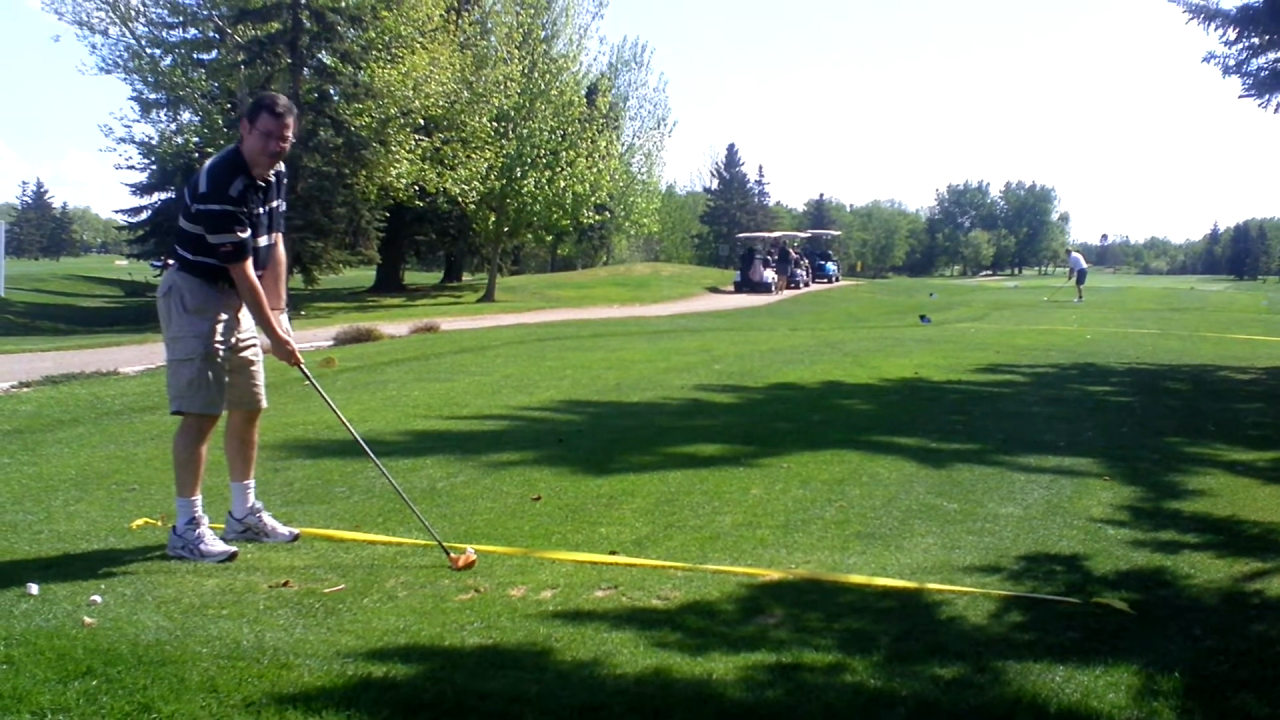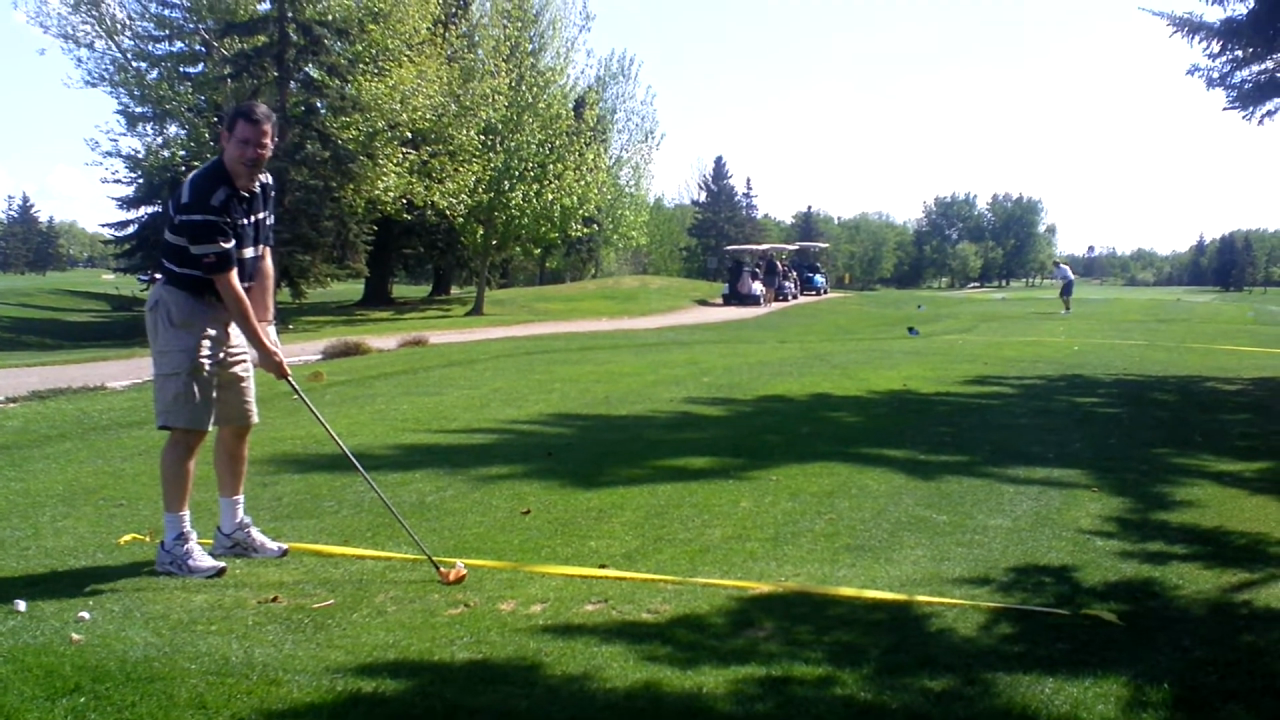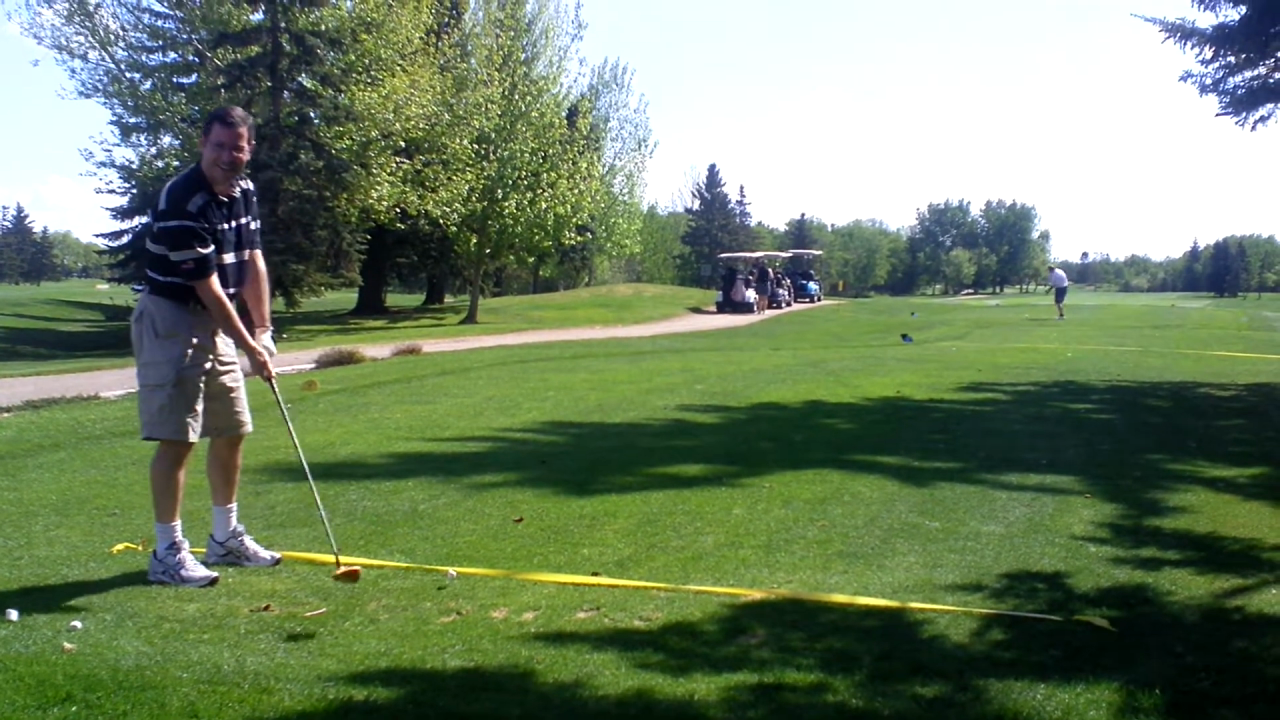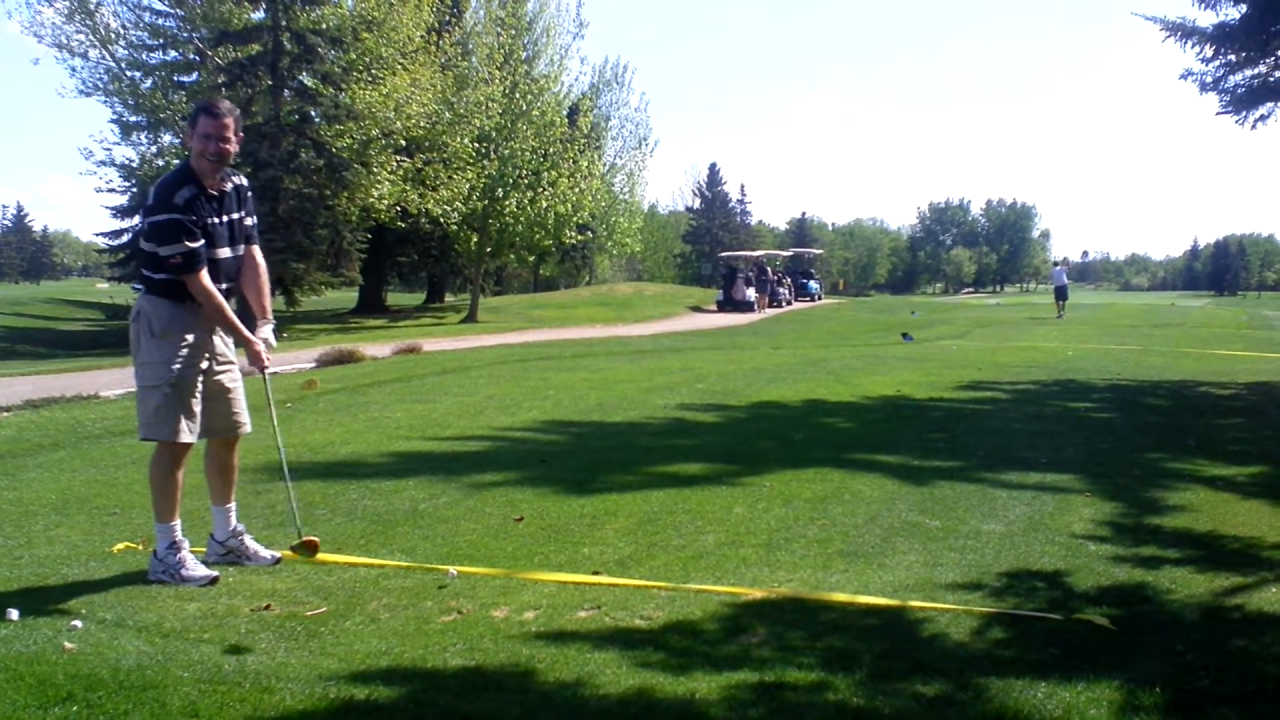
dt=0.4s
person 1, frame 1
left shoulder: (273, 174)
right shoulder: (220, 185)
left elbow: (273, 248)
right elbow: (243, 271)
left wrist: (280, 315)
right wrist: (274, 335)
left hip: (234, 298)
right hip: (196, 297)
left knee: (247, 408)
right knee: (201, 412)
left ankle: (244, 513)
right ankle: (187, 527)
person 1, frame 2
left shoulder: (262, 185)
right shoulder: (203, 196)
left elbow: (261, 260)
right elbow: (227, 282)
left wrist: (267, 327)
right wrist: (262, 347)
left hip: (225, 313)
right hip: (183, 310)
left knee: (238, 423)
right knee: (189, 427)
left ankle: (233, 529)
right ankle: (175, 542)
person 1, frame 3
left shoulder: (243, 191)
right shoulder: (181, 202)
left elbow: (252, 263)
right elbow: (207, 287)
left wrist: (263, 332)
right wrist: (248, 347)
left hip: (213, 321)
right hip: (170, 321)
left knee: (230, 432)
right knee: (176, 438)
left ankle: (226, 537)
right ankle: (167, 552)
person 1, frame 4
left shoulder: (237, 187)
right shoulder: (170, 198)
left elbow: (249, 257)
right elbow: (197, 282)
left wrist: (265, 324)
right wrist: (245, 338)
left hip: (213, 320)
right hip: (169, 320)
left knee: (228, 431)
right knee: (174, 438)
left ankle: (226, 536)
right ankle: (168, 551)
